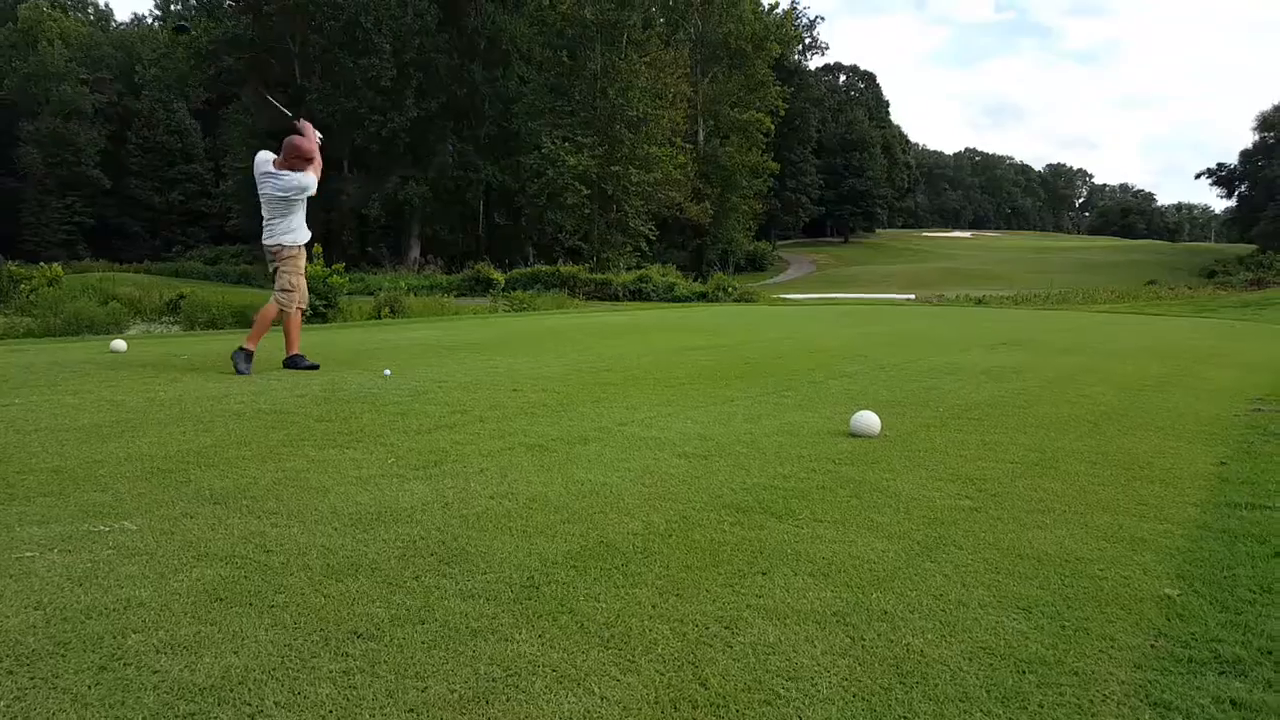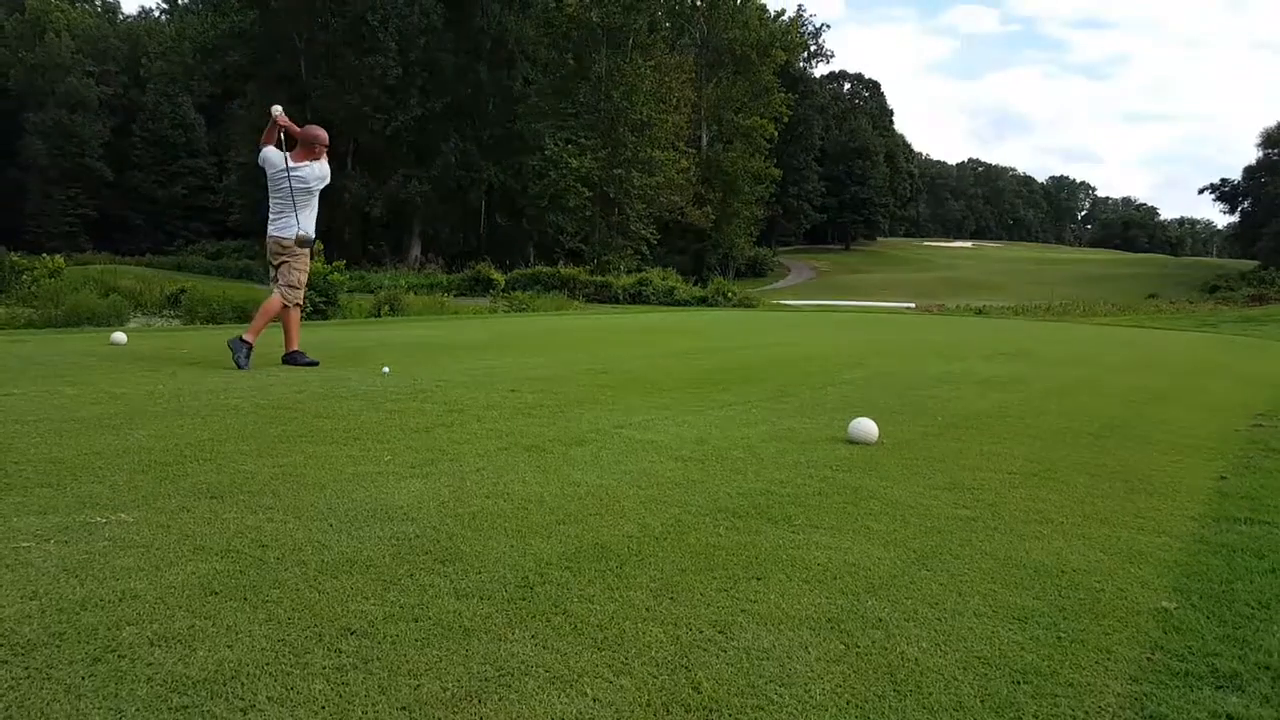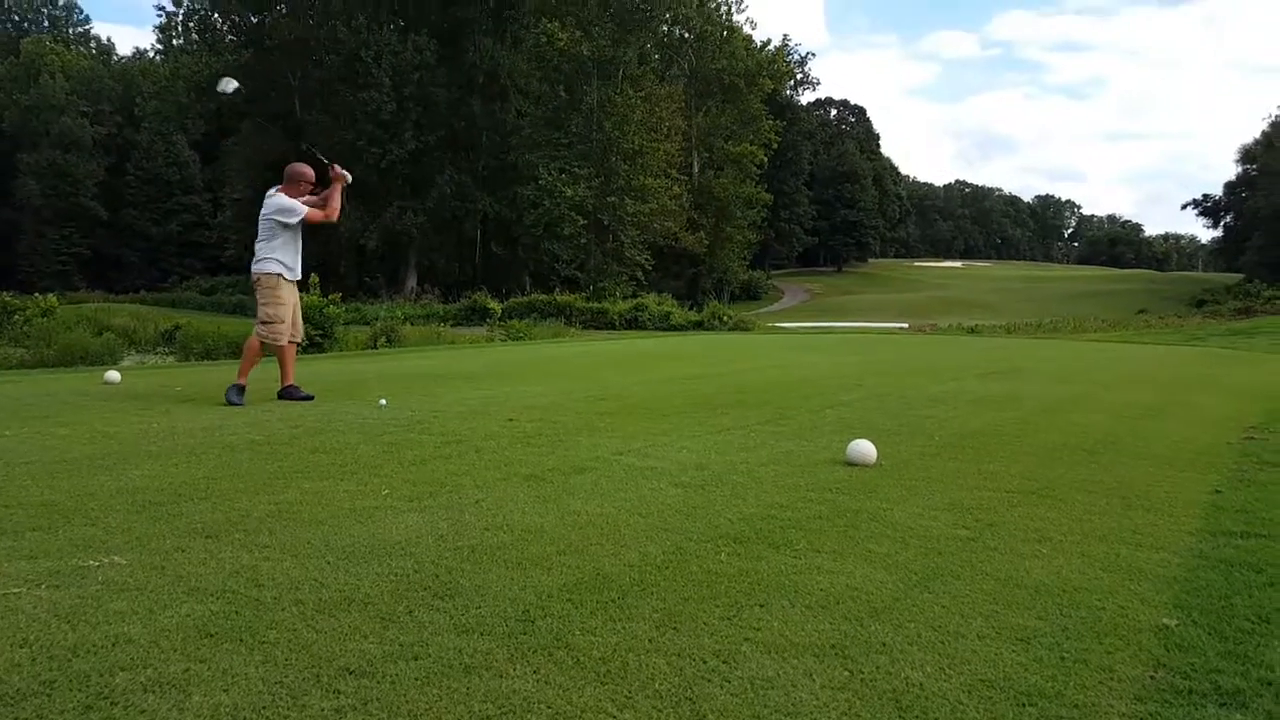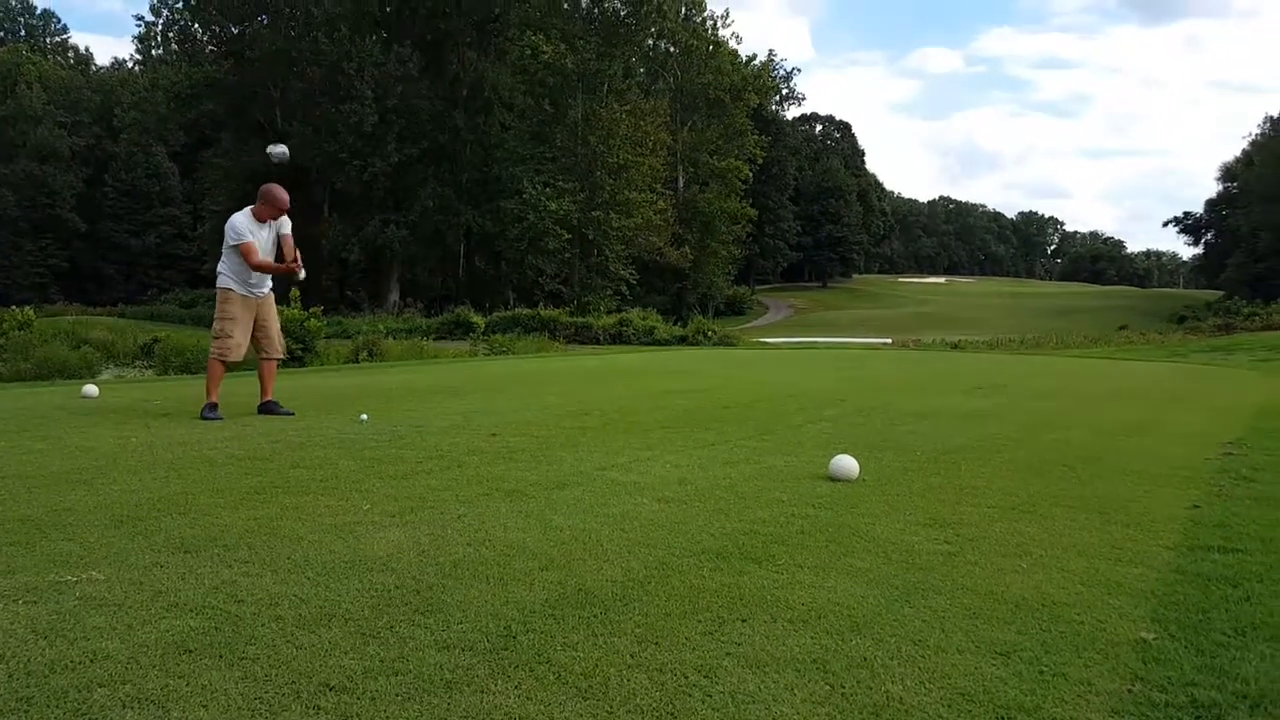
dt=0.4s
person 1, frame 1
left shoulder: (262, 160)
right shoulder: (301, 183)
right elbow: (316, 168)
left wrist: (306, 141)
right wrist: (310, 135)
left hip: (279, 243)
right hip: (288, 246)
left knee: (295, 301)
right knee: (282, 300)
left ankle: (293, 355)
right ankle: (246, 350)
person 1, frame 2
left shoulder: (273, 160)
right shoulder: (319, 172)
left elbow: (265, 145)
right elbow: (323, 154)
left wrist: (275, 123)
right wrist: (289, 126)
left hip: (276, 237)
right hip: (296, 242)
left knee: (293, 296)
right knee: (285, 294)
left ankle: (292, 351)
right ankle: (245, 340)
person 1, frame 3
left shoulder: (286, 195)
right shoulder: (283, 203)
left elbow: (321, 203)
right elbow: (330, 217)
left wrist: (335, 185)
right wrist: (338, 183)
left hip: (287, 275)
right hip: (270, 274)
left knee: (291, 332)
right knee: (268, 331)
left ankle: (287, 385)
right ankle: (238, 385)
person 1, frame 4
left shoulder: (281, 220)
right shoulder: (238, 222)
left elbow: (289, 248)
right elbow: (254, 262)
left wrist: (294, 263)
right wrist: (283, 268)
left hip: (264, 291)
right hip: (234, 291)
left knee: (272, 346)
right knee: (225, 347)
left ankle: (267, 401)
right ankle: (211, 403)
